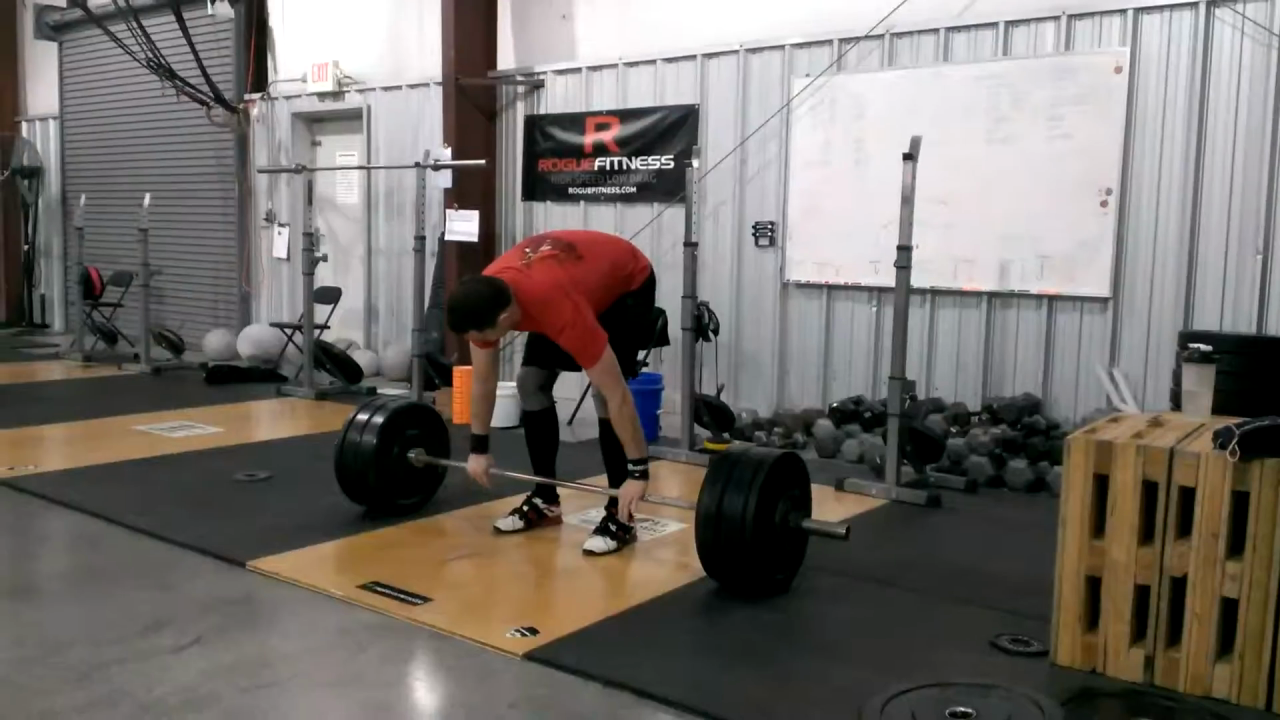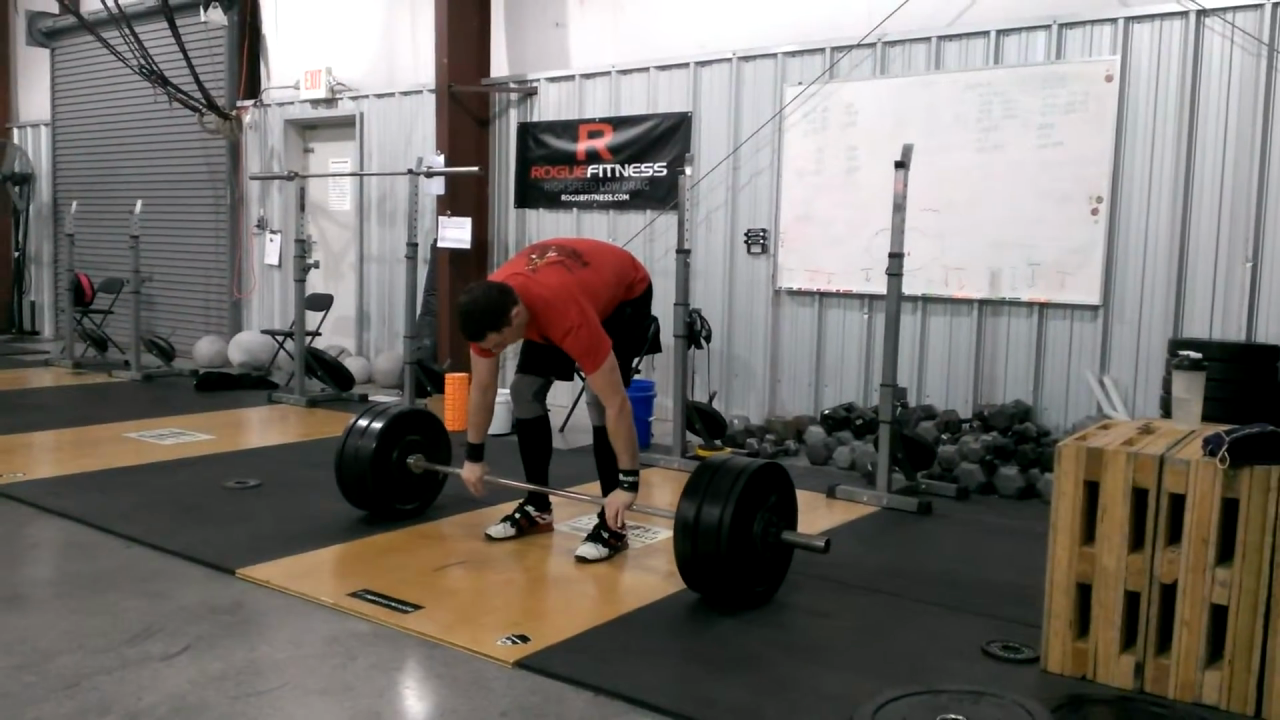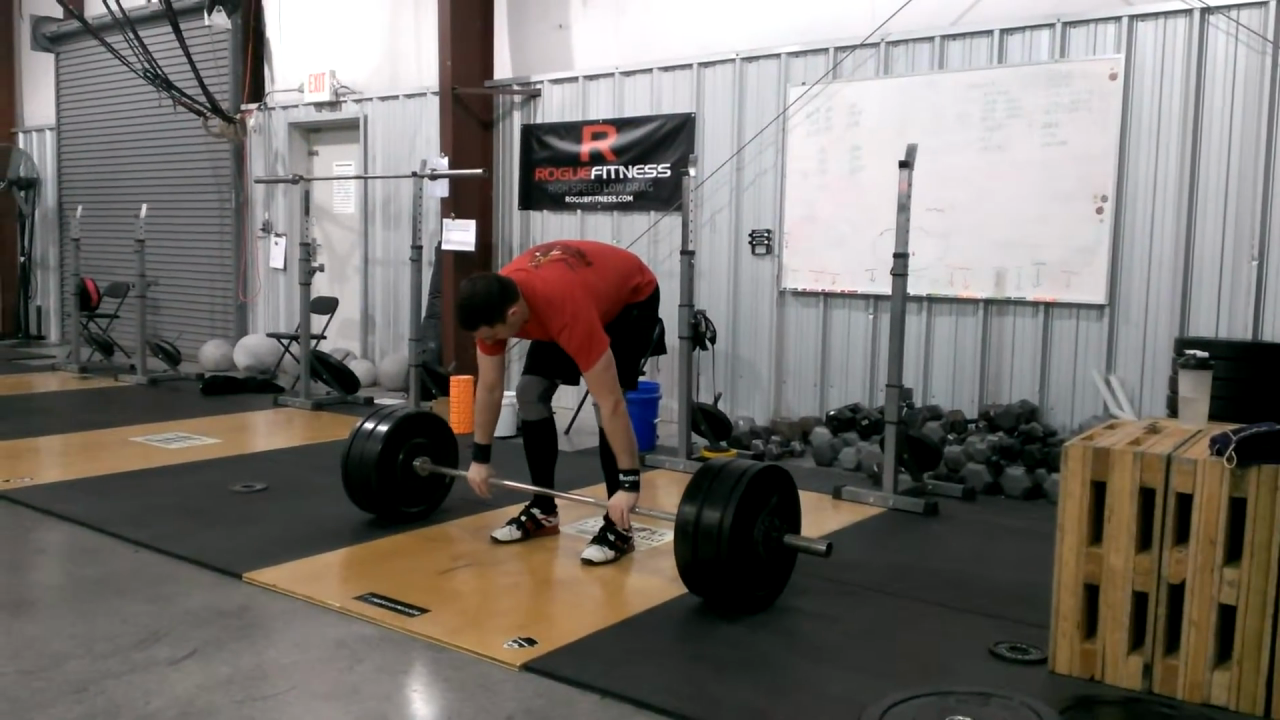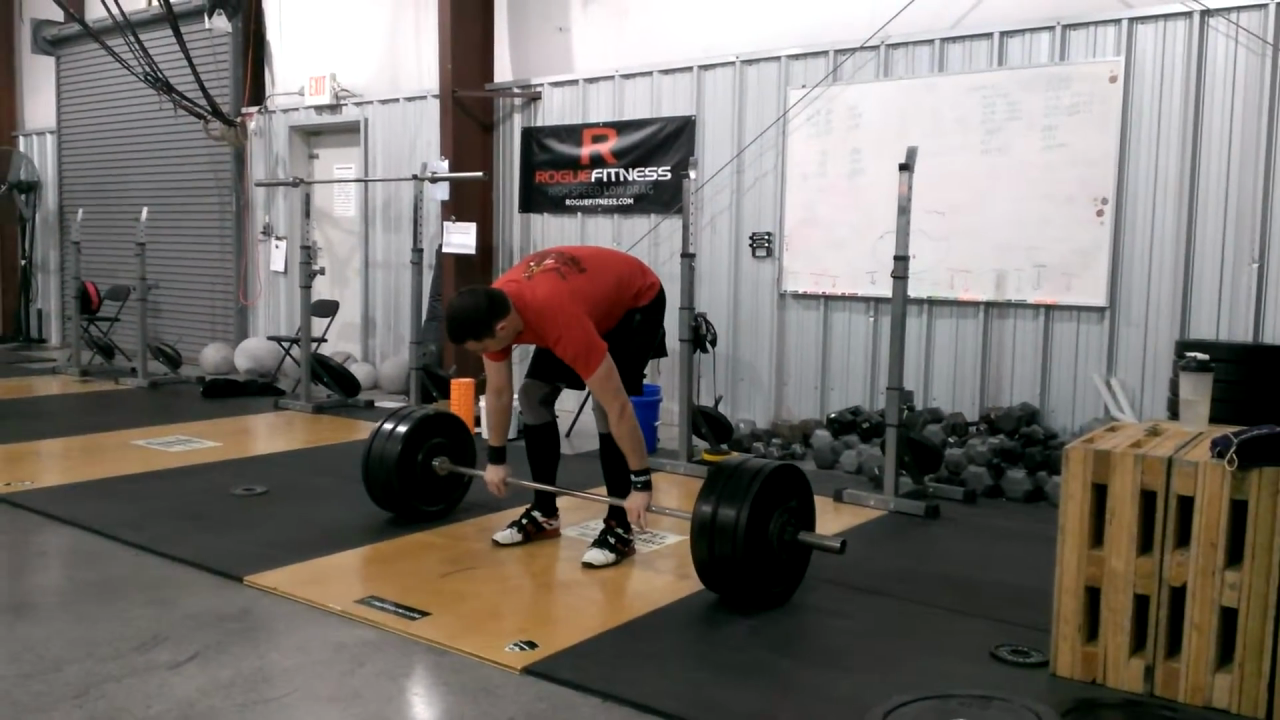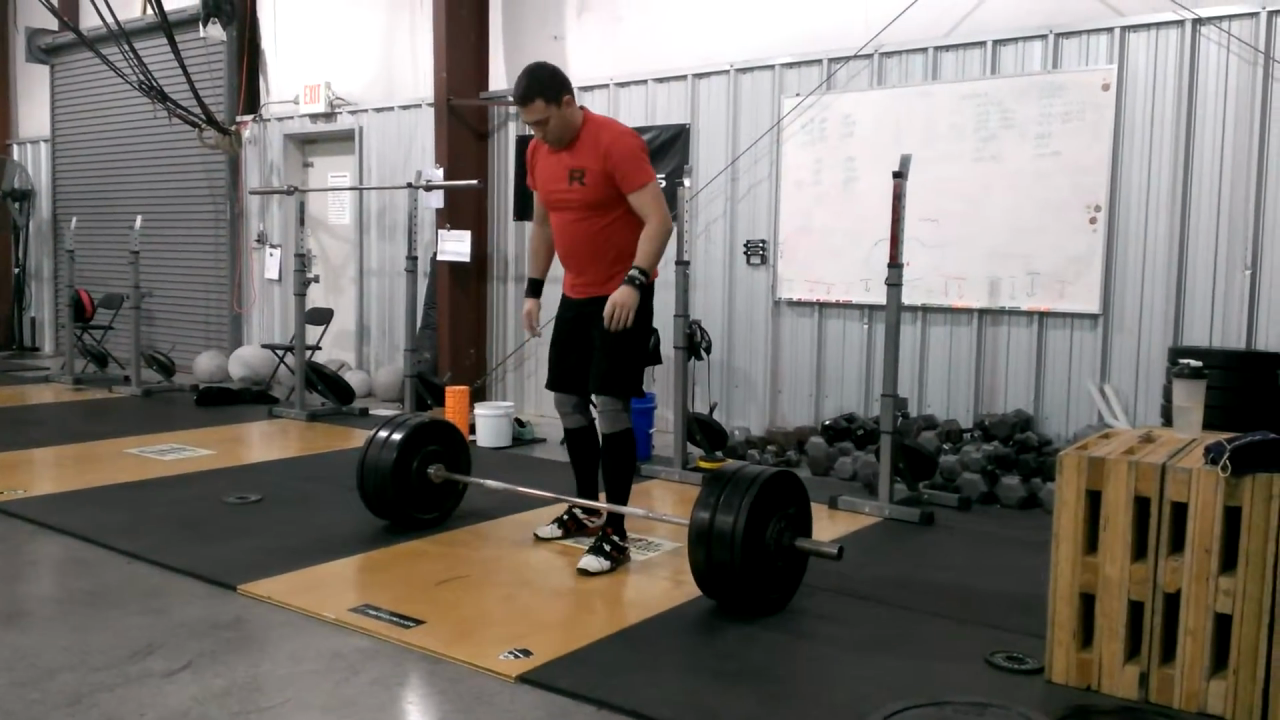
dt=1s
person 1, frame 1
left shoulder: (562, 310)
right shoulder: (485, 298)
left elbow: (617, 395)
right elbow: (483, 380)
left wrist: (638, 472)
right wrist: (478, 448)
left hip: (628, 284)
right hip: (573, 273)
left knee: (601, 391)
right knee: (530, 383)
left ankle: (619, 516)
right ankle: (544, 499)
person 1, frame 2
left shoulder: (569, 317)
right shoulder: (487, 310)
left elbow: (617, 403)
right elbow: (482, 388)
left wrist: (628, 483)
right wrist: (473, 457)
left hip: (625, 295)
left knee: (598, 399)
right knee: (525, 390)
left ankle: (612, 526)
right ankle: (537, 507)
person 1, frame 3
left shoulder: (569, 313)
right shoulder: (493, 303)
left elbow: (610, 403)
right elbow: (489, 387)
left wrist: (629, 483)
right wrist: (480, 459)
left hip: (632, 299)
left knee: (602, 398)
right knee: (530, 392)
left ankle: (618, 527)
right ankle: (543, 510)
person 1, frame 4
left shoulder: (563, 322)
right shoulder: (494, 308)
left elbow: (618, 407)
right elbow: (498, 392)
left wrist: (641, 483)
right wrist: (496, 459)
left hip: (637, 303)
right hip: (591, 294)
left knee: (602, 404)
right knee: (533, 395)
left ankle: (619, 528)
right ankle: (543, 513)
person 1, frame 5
left shoulder: (616, 143)
right shoulder: (539, 151)
left elbow: (659, 220)
left wrist: (632, 282)
right wrist: (533, 291)
left hip: (622, 295)
right hip: (575, 296)
left knee: (610, 407)
right knee: (567, 402)
left ankle: (616, 533)
right ankle: (588, 510)
